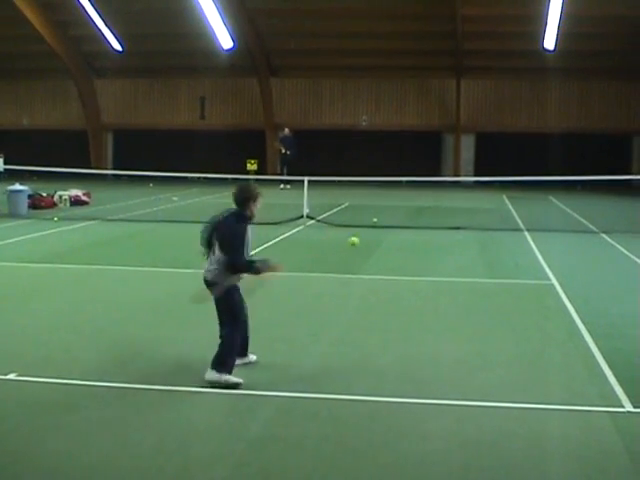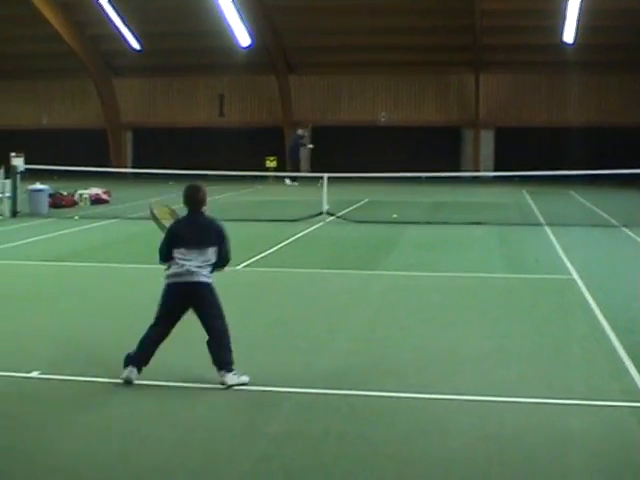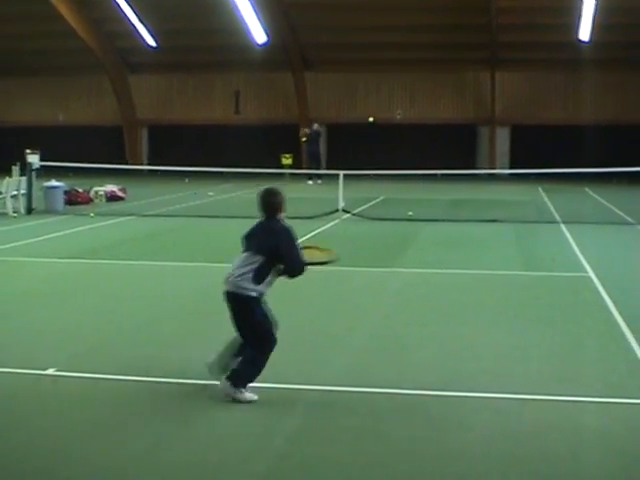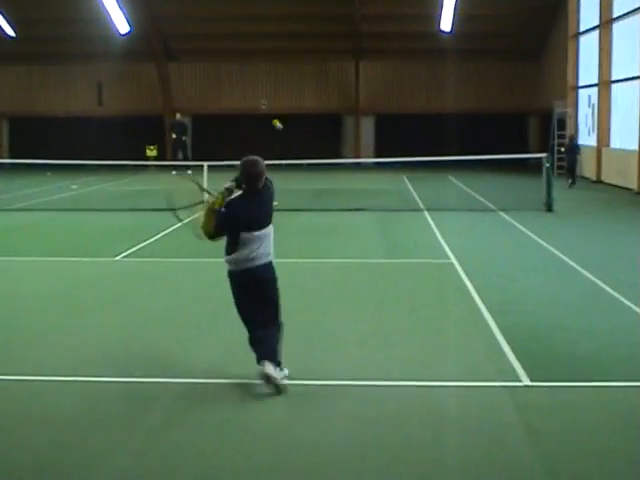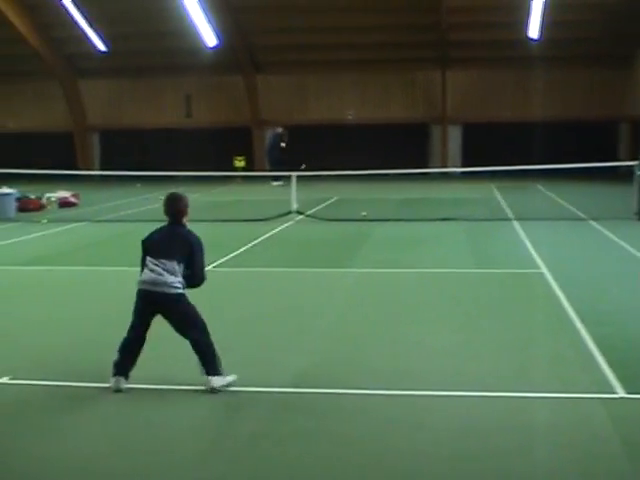
dt=1s
person 1, frame 1
left shoulder: (228, 217)
right shoulder: (237, 227)
left elbow: (208, 231)
right elbow: (236, 263)
right wrist: (259, 266)
left hip: (222, 277)
right hip: (221, 280)
left knee: (238, 314)
right knee: (235, 322)
left ankle: (240, 353)
right ankle: (219, 371)
person 1, frame 2
left shoulder: (176, 227)
right shoulder: (215, 227)
left elbow: (163, 257)
right elbow: (223, 260)
left hip: (175, 282)
right hip: (200, 282)
left knee: (160, 326)
right knee: (218, 329)
left ankle: (133, 366)
right ankle: (226, 372)
person 1, frame 3
left shoulder: (254, 231)
right shoulder: (282, 232)
right elbow: (295, 267)
left wrist: (278, 267)
right wrist: (284, 268)
left hip: (236, 288)
right hip: (244, 293)
left knee: (265, 327)
right knee: (265, 341)
left ankle: (225, 362)
right ankle: (234, 384)
person 1, frame 4
left shoulder: (233, 208)
right shoulder: (267, 192)
left elbow: (212, 233)
right elbow: (263, 184)
left wrist: (214, 207)
right wrist: (237, 186)
left hip: (237, 270)
right hip: (263, 267)
left knee: (254, 320)
right knee: (271, 320)
left ankle: (269, 363)
right ankle: (270, 364)
person 1, frame 5
left shoulder: (151, 237)
right shoulder: (192, 240)
left elbow: (144, 266)
right elbow: (196, 277)
right wrist: (185, 282)
left hip: (145, 291)
right hip: (172, 294)
left knee: (135, 335)
right knee: (198, 332)
left ankle: (119, 376)
right ankle: (214, 375)
